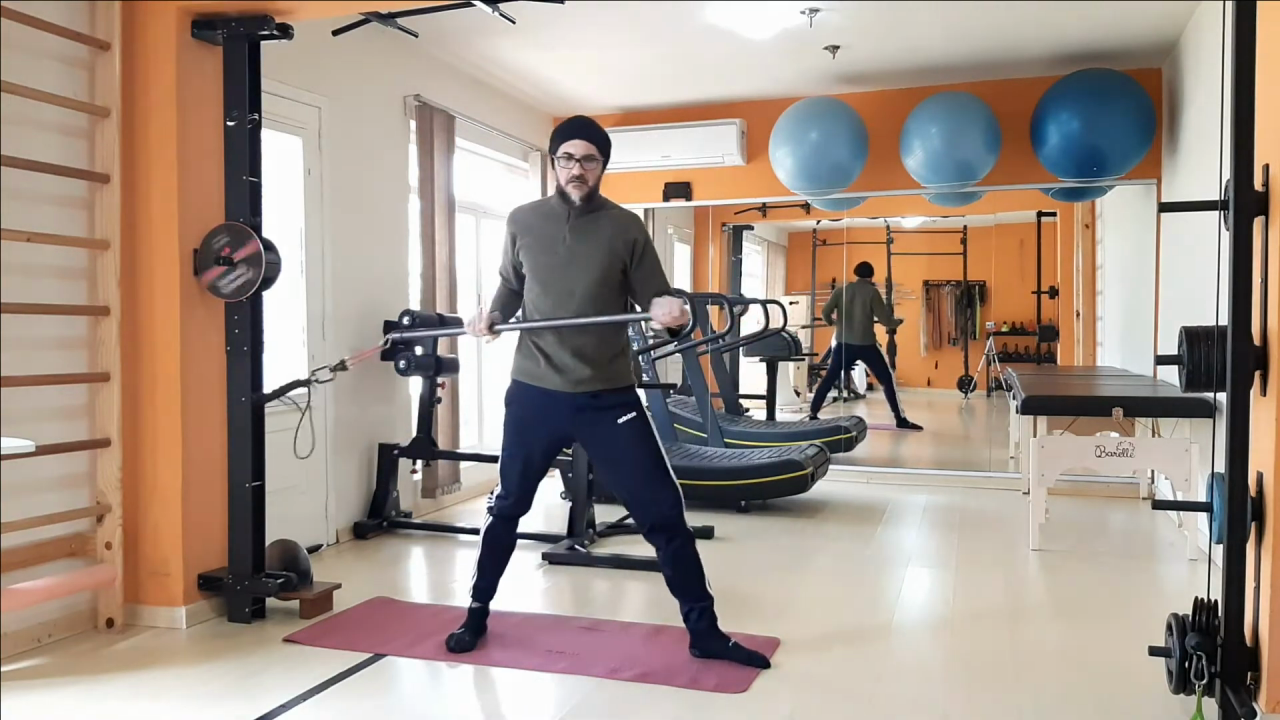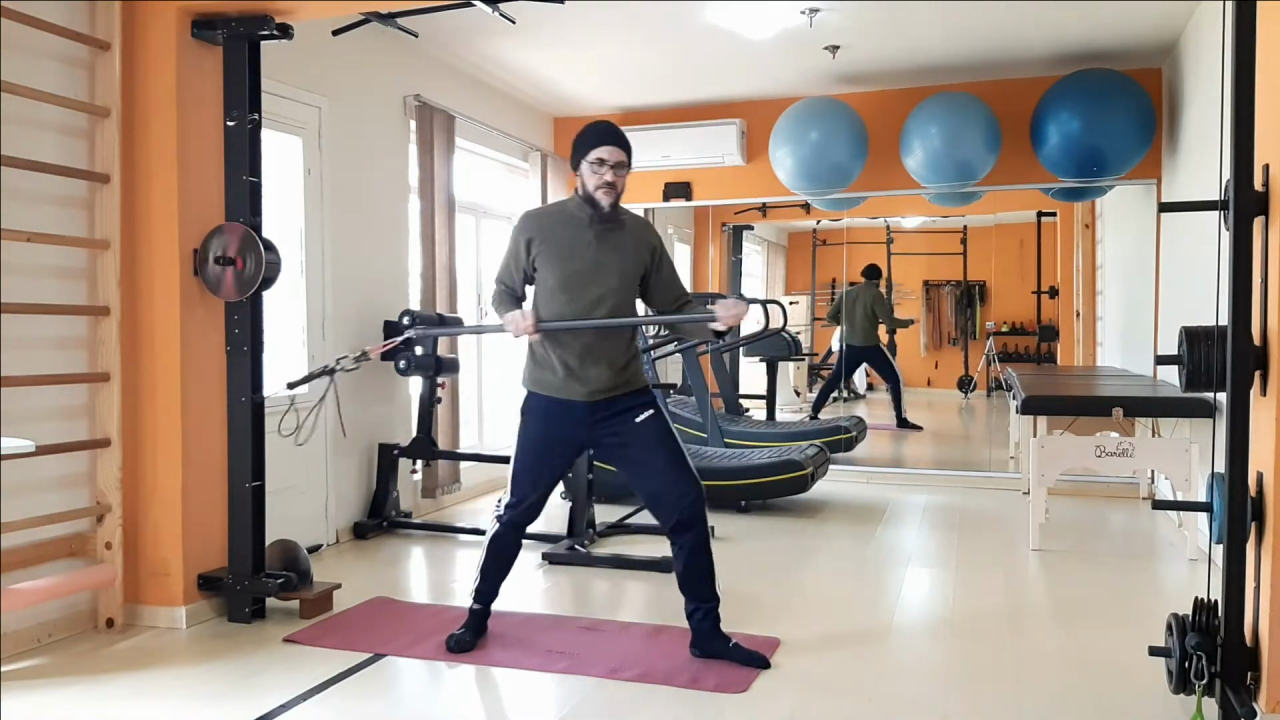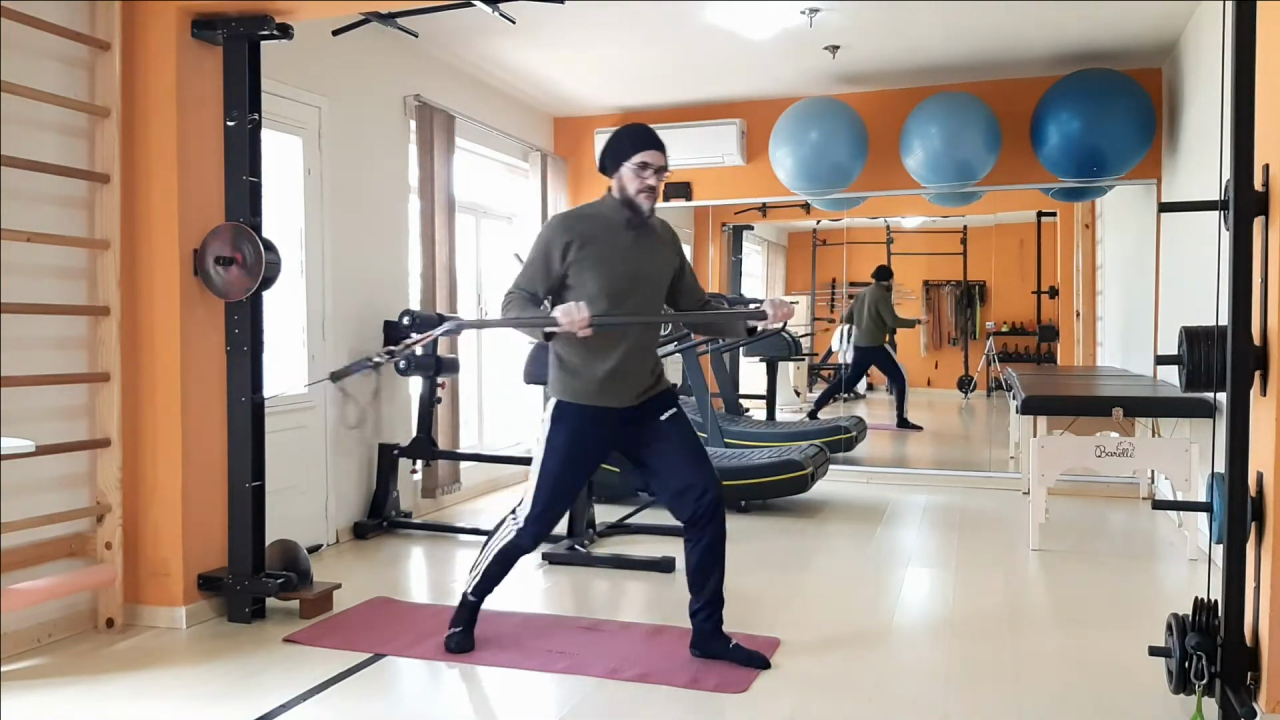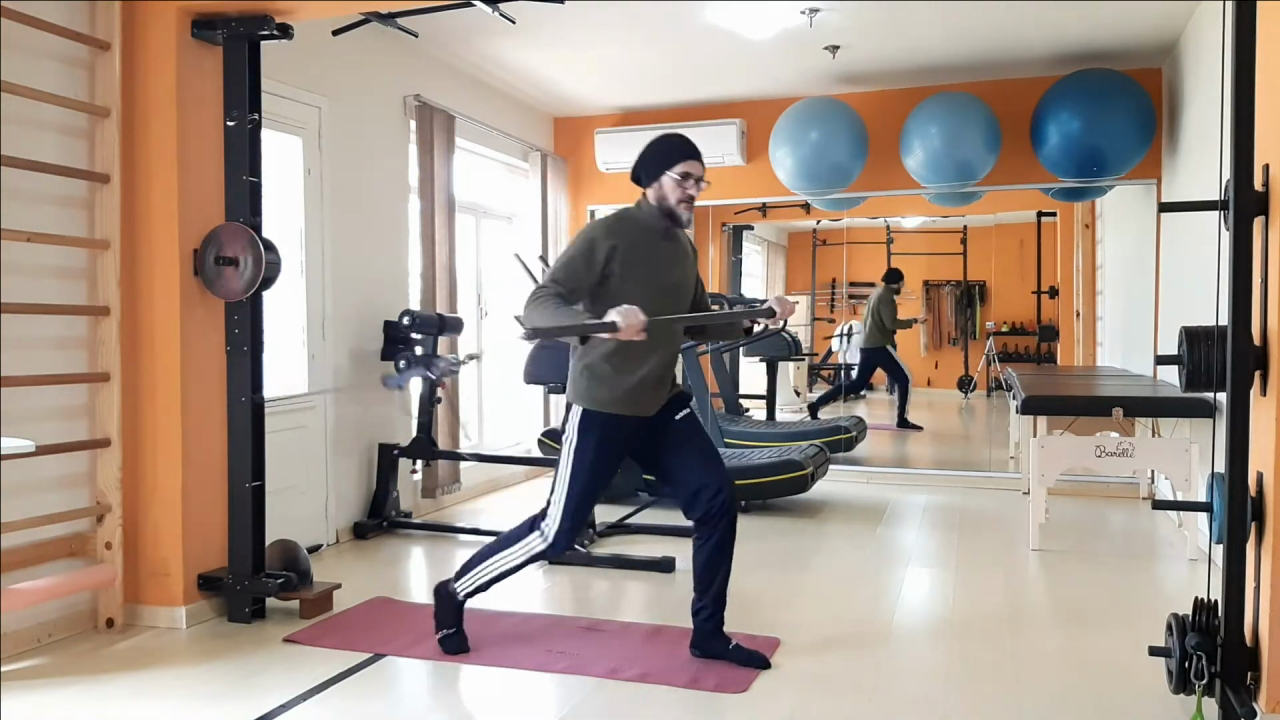
dt=0.2s
person 1, frame 1
left shoulder: (626, 228)
right shoulder: (522, 222)
left elbow: (658, 300)
left wrist: (671, 314)
right wrist: (490, 314)
left hip: (607, 395)
right hip: (535, 391)
left knee: (661, 510)
right knee: (507, 505)
left ankle: (705, 632)
right ankle: (478, 611)
person 1, frame 2
left shoulder: (641, 235)
right shoulder: (536, 226)
left elbow: (675, 307)
right elbow: (505, 291)
left wrist: (716, 318)
right wrist: (513, 315)
left hip: (624, 399)
right hip: (553, 400)
left knee: (685, 506)
right knee: (516, 511)
left ankle: (707, 633)
right ankle: (478, 612)
person 1, frame 3
left shoulder: (664, 239)
right shoulder: (568, 230)
left elbow: (697, 312)
right elbow: (516, 303)
left wrist: (755, 318)
right wrist: (555, 319)
left hip: (648, 401)
right hip: (578, 405)
left knee: (704, 503)
right knee: (533, 520)
left ankle: (709, 634)
right ankle: (469, 605)
person 1, frame 4
left shoulder: (682, 248)
right shoulder: (607, 235)
left elbow: (697, 323)
right elbow: (539, 306)
right wrist: (604, 319)
left hip: (662, 404)
right hip: (601, 409)
left knee: (717, 502)
right knee: (556, 531)
left ankle: (709, 634)
right ankle: (454, 594)
